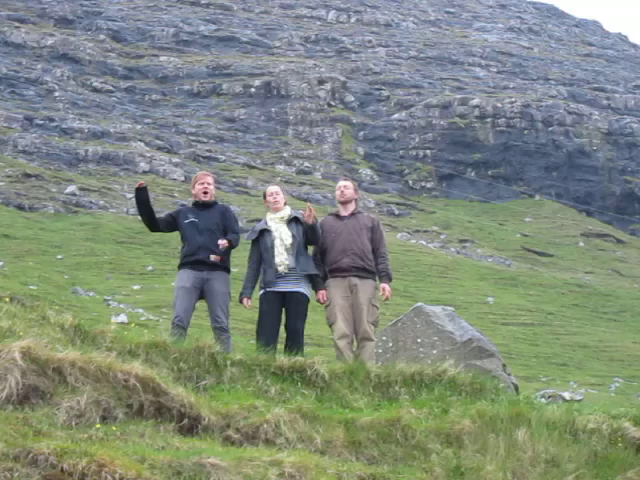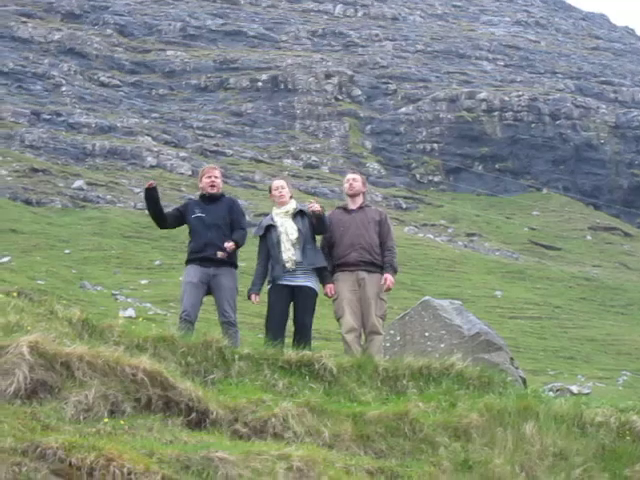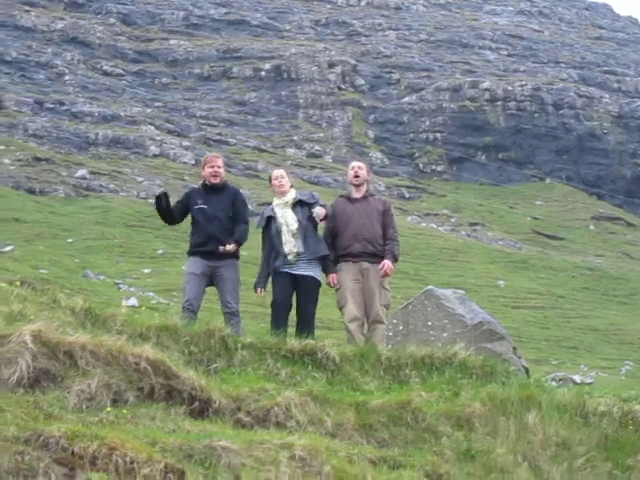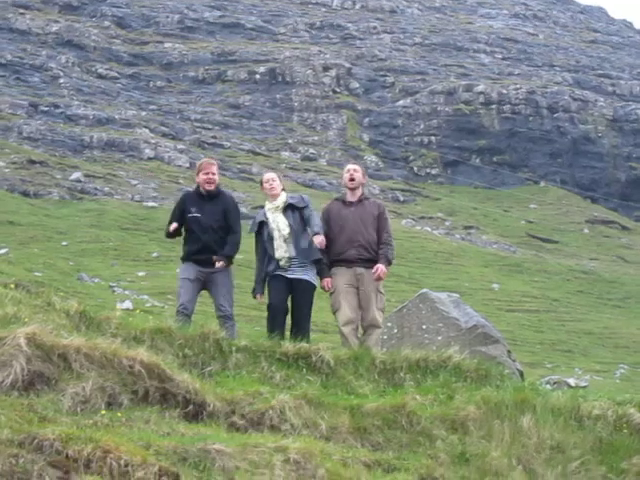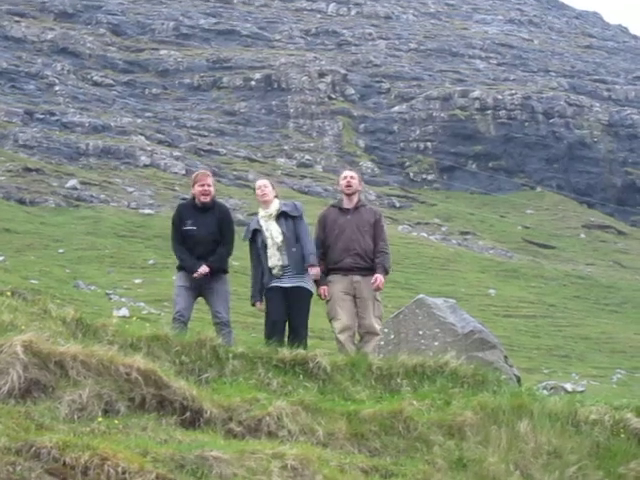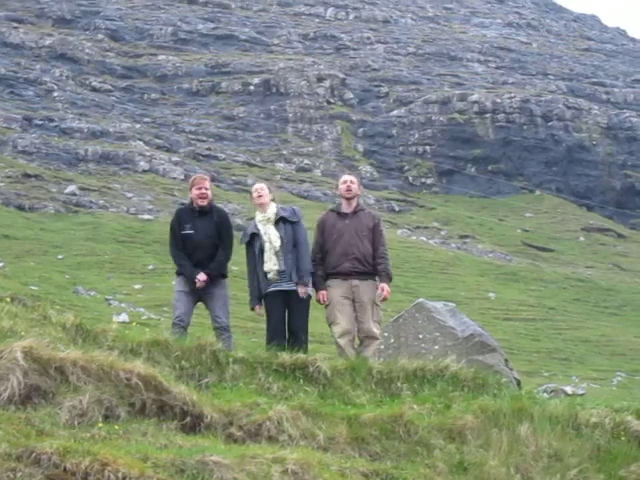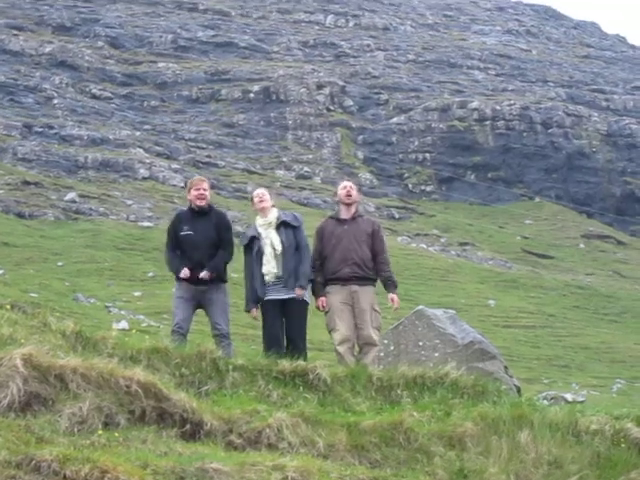
dt=0.1s
person 1, frame 1
left shoulder: (371, 221)
right shoulder: (325, 224)
left elbow: (381, 254)
right elbow: (318, 257)
left wrist: (385, 279)
right wrist: (319, 286)
left hip: (365, 281)
right hip: (336, 282)
left knee: (366, 333)
right knee: (341, 333)
person 1, frame 2
left shoulder: (379, 215)
right shoulder: (333, 217)
left elbow: (388, 247)
right elbow: (325, 250)
left wrist: (390, 271)
right wrist: (327, 279)
left hip: (373, 275)
right hip: (344, 275)
left knee: (374, 326)
right knee: (349, 327)
person 1, frame 3
left shoulder: (382, 204)
right shoulder: (337, 206)
left elbow: (392, 236)
right elbow: (329, 239)
left wrist: (390, 258)
right wrist: (330, 269)
left hip: (375, 265)
right hip: (347, 266)
left knee: (377, 316)
right knee: (352, 317)
person 1, frame 4
left shoulder: (377, 207)
right shoulder: (331, 209)
left elbow: (386, 240)
right elbow: (324, 243)
left wrist: (384, 262)
left hip: (369, 270)
right hip: (342, 271)
left knee: (373, 320)
right knee: (346, 321)
person 1, frame 5
left shoulder: (374, 214)
right shoulder: (327, 215)
left elbow: (382, 247)
right elbow: (319, 251)
left wrist: (382, 271)
right wrist: (321, 281)
left hip: (366, 278)
right hip: (337, 278)
left knee: (371, 328)
right knee: (343, 328)
person 1, frame 6
left shoulder: (372, 219)
right shoulder: (326, 220)
left elbow: (381, 252)
right elbow: (317, 256)
left wrist: (384, 279)
right wrist: (319, 286)
left hip: (366, 283)
right hip: (336, 283)
left knee: (370, 332)
right knee: (342, 332)
person 1, frame 7
left shoulder: (371, 225)
right shoulder: (325, 227)
left elbow: (381, 260)
right elbow: (317, 262)
left wrist: (391, 288)
right wrist: (318, 292)
left hip: (364, 288)
right hip: (335, 289)
left knee: (369, 338)
right knee: (342, 339)
person 2, frame 1
left shoulder: (223, 211)
right shoulder: (183, 213)
left elbow: (235, 234)
right elbow: (154, 225)
left wrist: (228, 241)
right wrist: (142, 196)
left hip: (217, 273)
right hip: (189, 271)
left knee: (220, 324)
right knee: (179, 320)
person 2, frame 2
left shoulder: (231, 204)
right shoulder: (190, 206)
left elbow: (241, 231)
right elbow: (163, 221)
left wrist: (235, 242)
right wrist: (151, 195)
left hip: (224, 268)
right hip: (196, 267)
left knee: (228, 318)
right knee: (187, 315)
person 2, frame 3
left shoulder: (233, 194)
right shoulder: (193, 194)
left elbow: (243, 223)
right elbow: (171, 217)
left wrist: (236, 242)
right wrist: (162, 201)
left hip: (226, 260)
right hip: (198, 258)
left knee: (231, 308)
right knee: (189, 305)
person 2, frame 4
left shoulder: (227, 201)
right shoulder: (187, 199)
left elbow: (234, 233)
right elbow: (174, 227)
left wrist: (225, 257)
right wrist: (172, 229)
left hip: (220, 266)
right hip: (192, 264)
left knee: (225, 312)
right knee: (183, 309)
person 2, frame 5
left shoulder: (222, 211)
right shoulder: (182, 210)
left elbow: (227, 245)
right elbow: (177, 243)
left wrist: (210, 266)
right wrist: (194, 266)
left hip: (216, 275)
right hip: (187, 274)
left knee: (222, 320)
right knee: (180, 317)
person 2, frame 6
left shoulder: (220, 215)
right shoulder: (181, 214)
left elbow: (226, 250)
right elbow: (175, 249)
left wrist: (208, 274)
right wrist: (192, 273)
left hip: (215, 280)
right hip: (186, 279)
left knee: (222, 324)
right knee: (179, 322)
person 2, frame 7
left shoulder: (219, 217)
right shoulder: (180, 218)
left elbow: (227, 249)
right elbow: (172, 249)
left wrist: (212, 271)
right wrist: (178, 268)
left hip: (214, 284)
right hip: (186, 283)
left knee: (221, 331)
right knee: (179, 328)
person 3, frame 1
left shoulder: (299, 219)
right shoulder: (261, 228)
left elbow: (313, 240)
right elbow: (254, 263)
left wrist: (311, 224)
right wrist: (246, 292)
left hip: (298, 284)
right hip: (271, 286)
left knee: (295, 329)
right knee: (266, 330)
person 3, frame 2
left shoulder: (305, 213)
right shoulder: (268, 224)
left elbow: (321, 230)
right elbow: (263, 259)
left wrist: (319, 215)
right wrist: (255, 288)
left hip: (306, 278)
right hip: (280, 280)
left knee: (303, 323)
right knee: (274, 323)
person 3, frame 3
left shoulder: (307, 199)
right shoulder: (269, 214)
left elbow: (318, 213)
right elbow: (267, 250)
left wrist: (321, 210)
right wrist: (261, 281)
left hip: (309, 266)
right hip: (283, 267)
left knee: (306, 313)
right knee: (279, 303)
person 3, frame 4
left shoulder: (299, 203)
right shoulder: (262, 218)
left elbow: (311, 219)
right elbow: (261, 255)
left wrist: (317, 233)
right wrist: (259, 287)
left hip: (304, 270)
right hip: (278, 271)
left knee: (301, 317)
right knee: (276, 306)
person 3, frame 5
left shoulder: (292, 210)
right shoulder: (255, 226)
left elbow: (304, 237)
right elbow: (257, 262)
left wrist: (312, 262)
right wrist: (257, 295)
left hip: (299, 279)
right hip: (274, 282)
left knee: (298, 325)
right knee: (274, 321)
person 3, frame 6
left shoulder: (290, 214)
right shoulder: (252, 230)
left elbow: (302, 244)
right elbow: (253, 266)
left wrist: (304, 279)
right wrist: (255, 299)
left hip: (296, 283)
right hip: (272, 286)
left knee: (298, 329)
right knee: (275, 327)
person 3, frame 7
left shoulder: (290, 221)
right shoulder: (252, 234)
left elbow: (304, 250)
right elbow: (250, 269)
left wrist: (302, 282)
right wrist: (251, 302)
left hip: (294, 290)
right hip: (269, 293)
left knee: (296, 337)
right knee: (272, 337)
